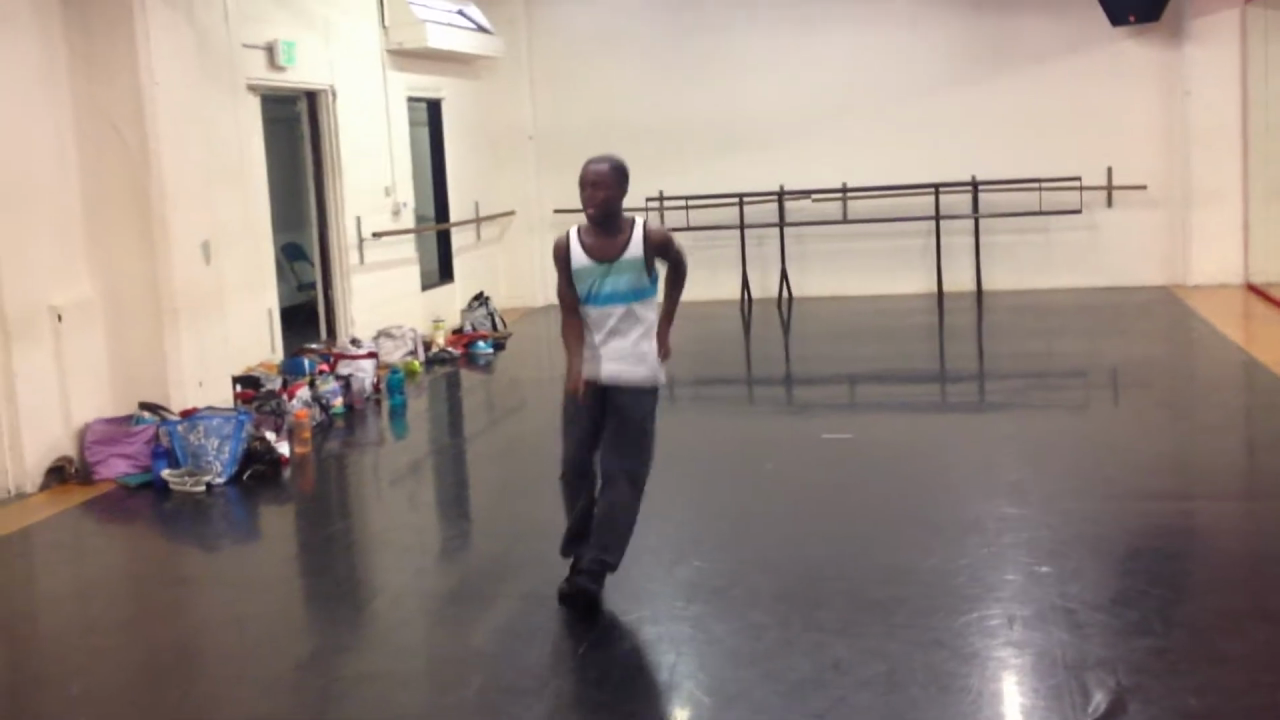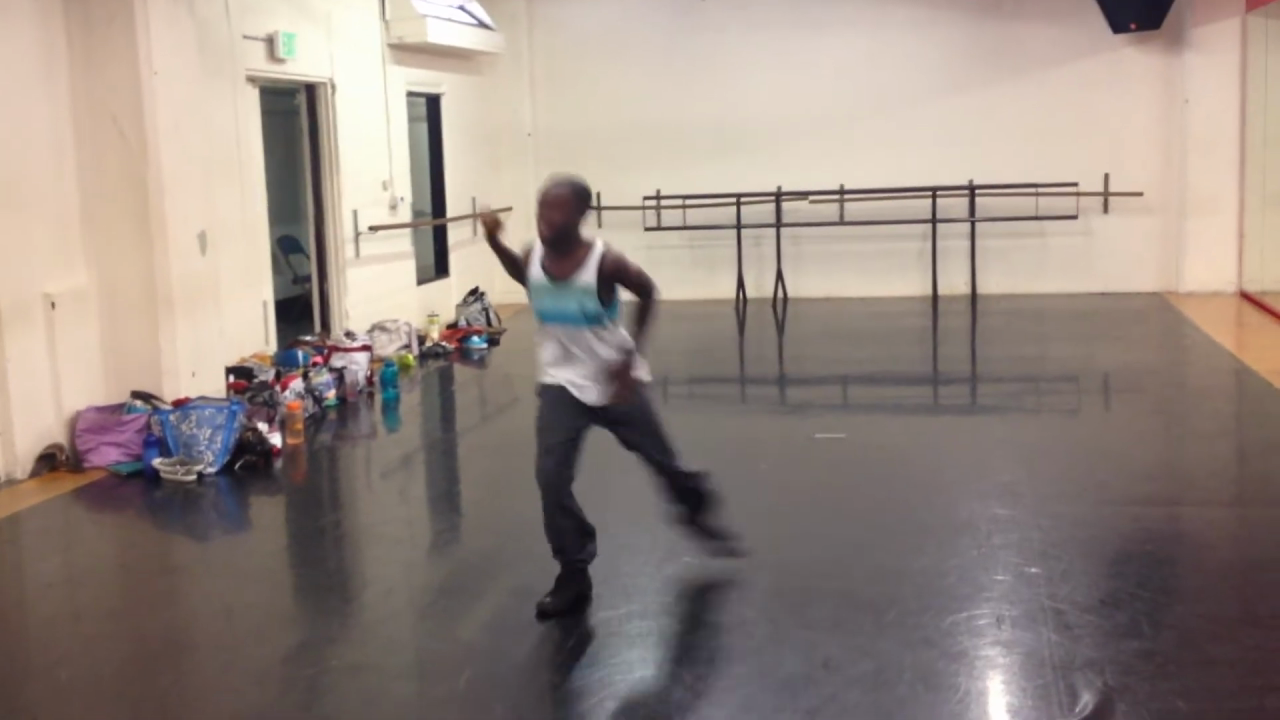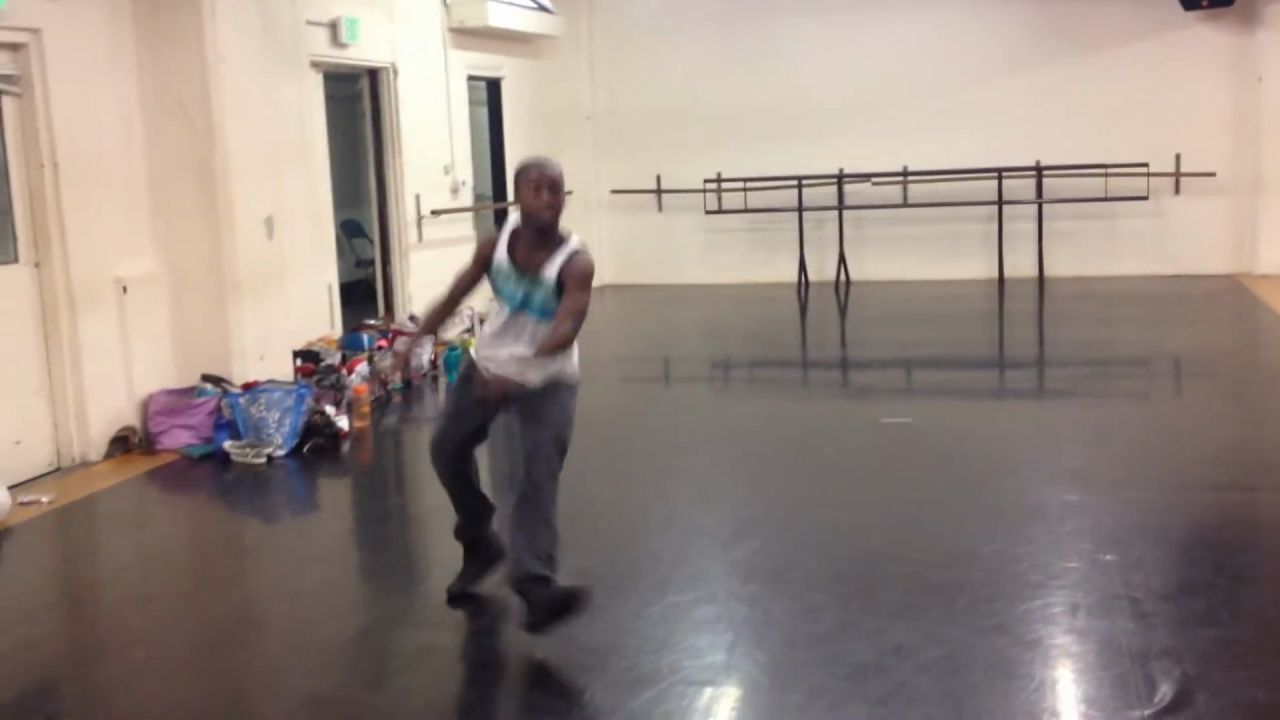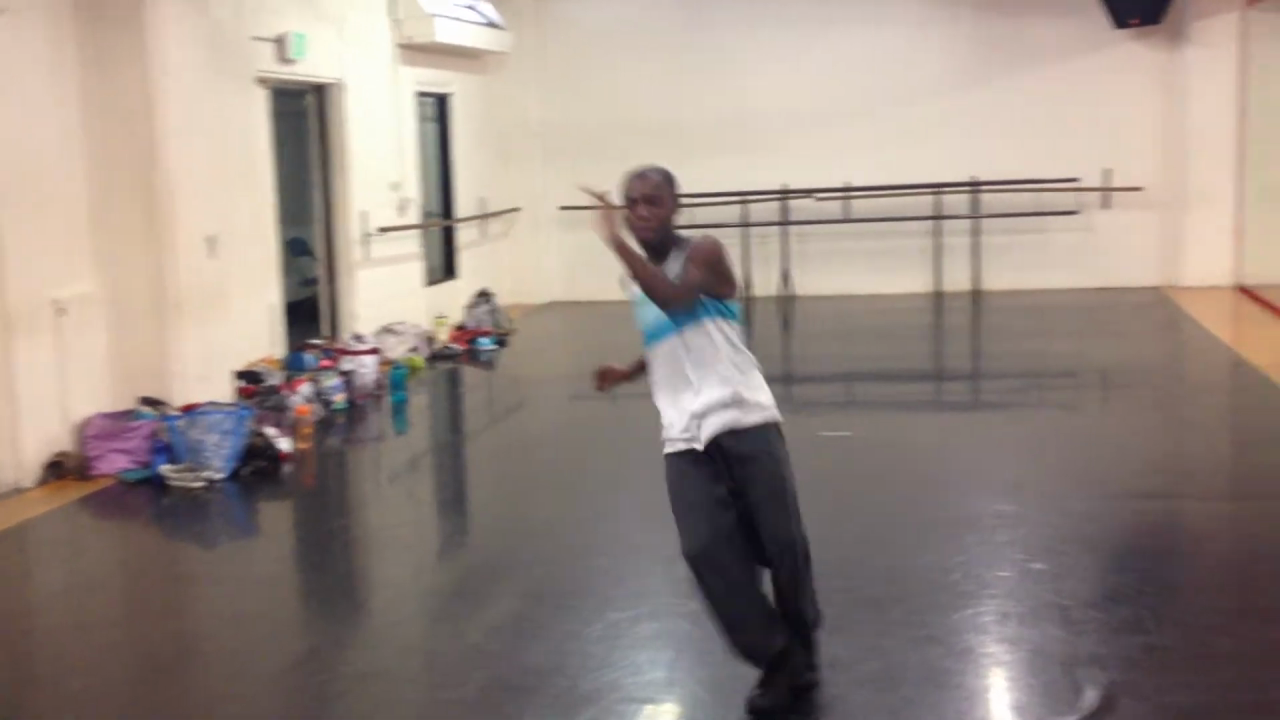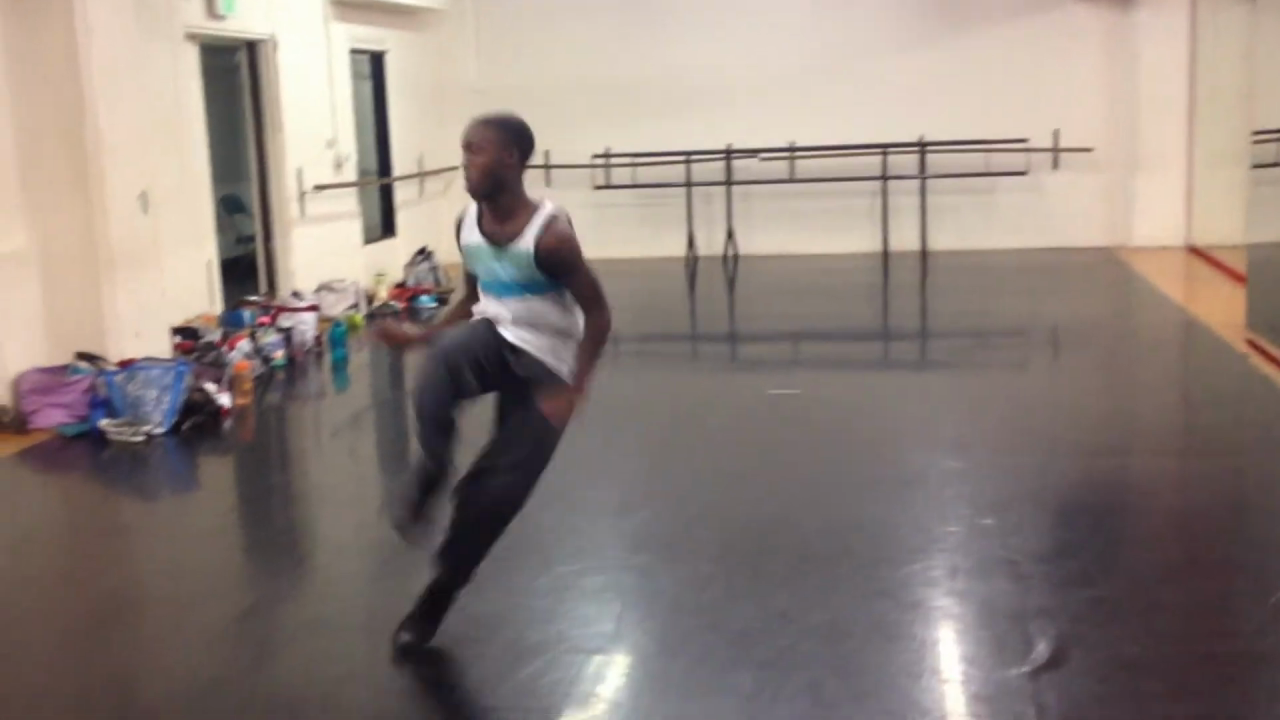
dt=0.7s
person 1, frame 1
left shoulder: (650, 236)
right shoulder: (566, 247)
left elbow: (673, 279)
right elbow: (570, 314)
left wrist: (665, 326)
right wrist: (575, 368)
left hip: (634, 375)
right hip: (588, 371)
left knee: (622, 472)
right knee: (576, 465)
left ankle: (594, 572)
right ankle: (582, 559)
person 1, frame 2
left shoulder: (605, 261)
right shoulder: (532, 256)
left elbow: (647, 293)
left wrist: (629, 363)
right wrist: (495, 242)
left hip: (615, 379)
right hip: (561, 383)
left knee: (663, 462)
right knee: (552, 476)
left ankle: (699, 512)
right ankle: (573, 575)
person 1, frame 3
left shoulder: (575, 261)
right shoulder: (493, 242)
left elbow: (567, 333)
right elbow: (457, 295)
left wrist: (519, 363)
right wrist: (419, 337)
left hip: (547, 378)
right hip: (488, 365)
left knee: (540, 469)
right knee: (448, 450)
left ankle: (537, 583)
right ankle: (480, 545)
person 1, frame 4
left shoulder: (703, 252)
right shoulder: (640, 279)
left elbow: (673, 298)
left wrist: (617, 244)
right wrist: (626, 372)
left hip: (746, 422)
right hip: (686, 435)
left knee: (784, 546)
right knee: (709, 556)
left ankle: (798, 644)
right ankle: (774, 661)
person 1, frame 5
left shoulder: (552, 234)
right shoulder: (467, 223)
left elbow: (598, 311)
left wrist: (573, 391)
right wrist: (425, 334)
left hip: (545, 364)
right hip: (490, 341)
left knee: (499, 492)
right knee: (441, 368)
left ankle: (437, 598)
right ankle: (434, 475)
